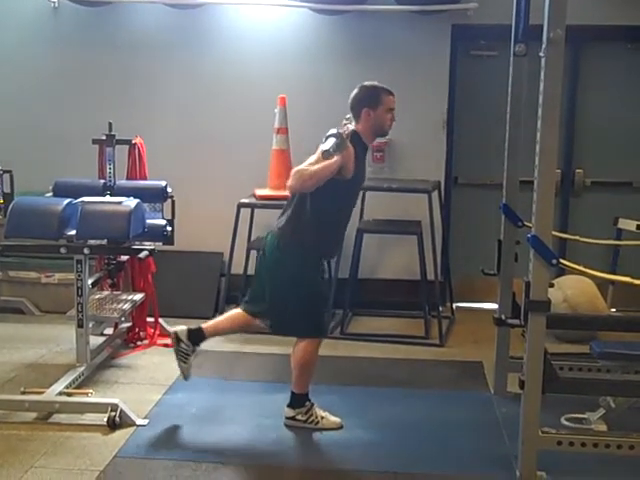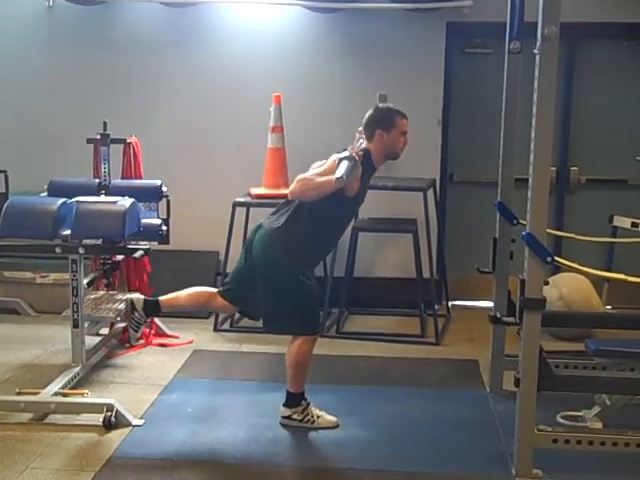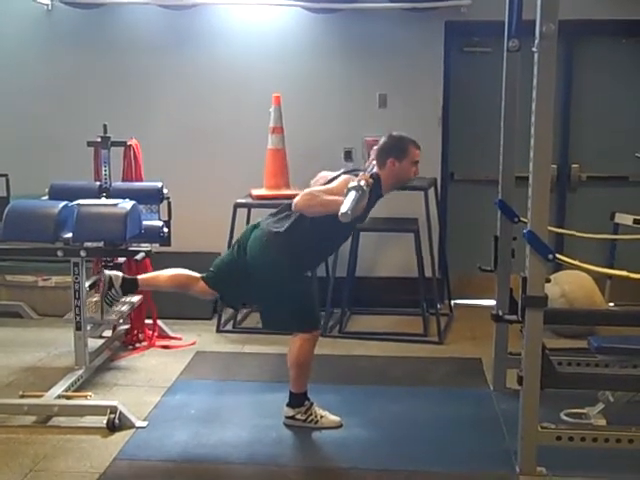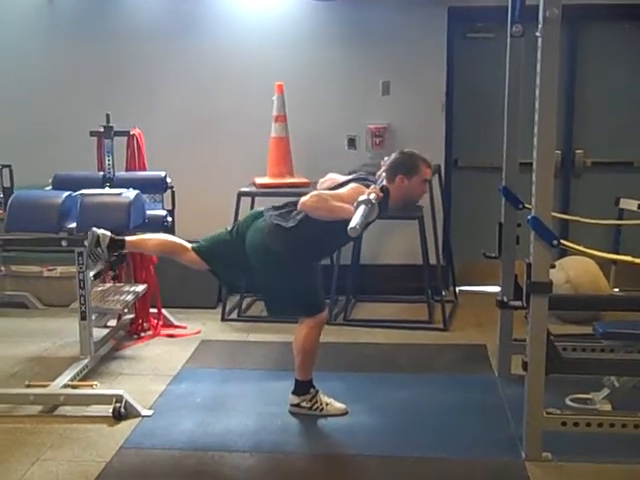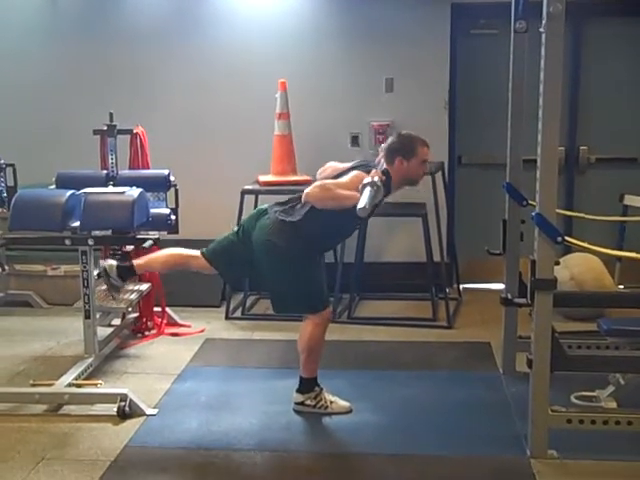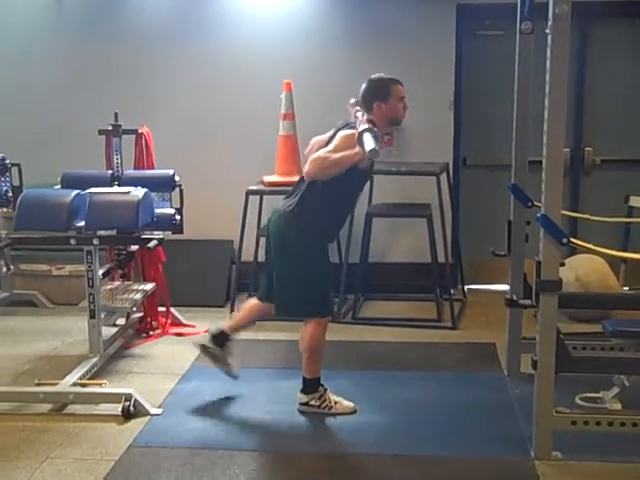
dt=0.5s
person 1, frame 1
left shoulder: (354, 148)
right shoulder: (347, 150)
right elbow: (296, 182)
right wrist: (336, 161)
left hip: (290, 245)
right hip: (295, 250)
left knee: (259, 313)
right knee: (311, 330)
left ankle: (190, 336)
right ankle: (298, 409)
person 1, frame 2
left shoulder: (359, 163)
right shoulder: (353, 167)
left elbow: (316, 171)
right elbow: (297, 189)
right wrist: (340, 180)
left hip: (273, 242)
right hip: (283, 252)
left knee: (226, 301)
right knee: (305, 330)
left ankle: (147, 306)
right ankle: (294, 408)
person 1, frame 3
left shoulder: (363, 181)
left elbow: (320, 182)
right elbow: (302, 201)
right wrist: (345, 204)
left hip: (264, 239)
right hip: (276, 254)
left knee: (203, 286)
right knee: (307, 330)
left ankle: (123, 283)
right ankle: (298, 408)
person 1, frame 4
left shoulder: (368, 185)
right shoulder: (365, 195)
left elbow: (326, 182)
right elbow: (310, 202)
right wrist: (353, 212)
left hip: (263, 226)
right hip: (276, 246)
left knee: (190, 254)
right knee: (314, 317)
left ankle: (112, 243)
right ankle: (303, 396)
person 1, frame 5
left shoulder: (369, 170)
right shoulder: (367, 178)
left elbow: (324, 172)
right elbow: (313, 192)
right wrist: (359, 198)
left hip: (268, 223)
right hip: (283, 243)
left knee: (200, 259)
right knee: (318, 314)
left ankle: (122, 270)
right ankle: (307, 394)
person 1, frame 6
left shoulder: (354, 131)
right shoulder: (356, 135)
left elbow: (314, 148)
right elbow: (313, 168)
right wrist: (359, 153)
left hip: (288, 222)
right hip: (300, 232)
left knee: (269, 301)
right knee: (318, 315)
left ankle: (218, 340)
right ankle: (311, 394)
